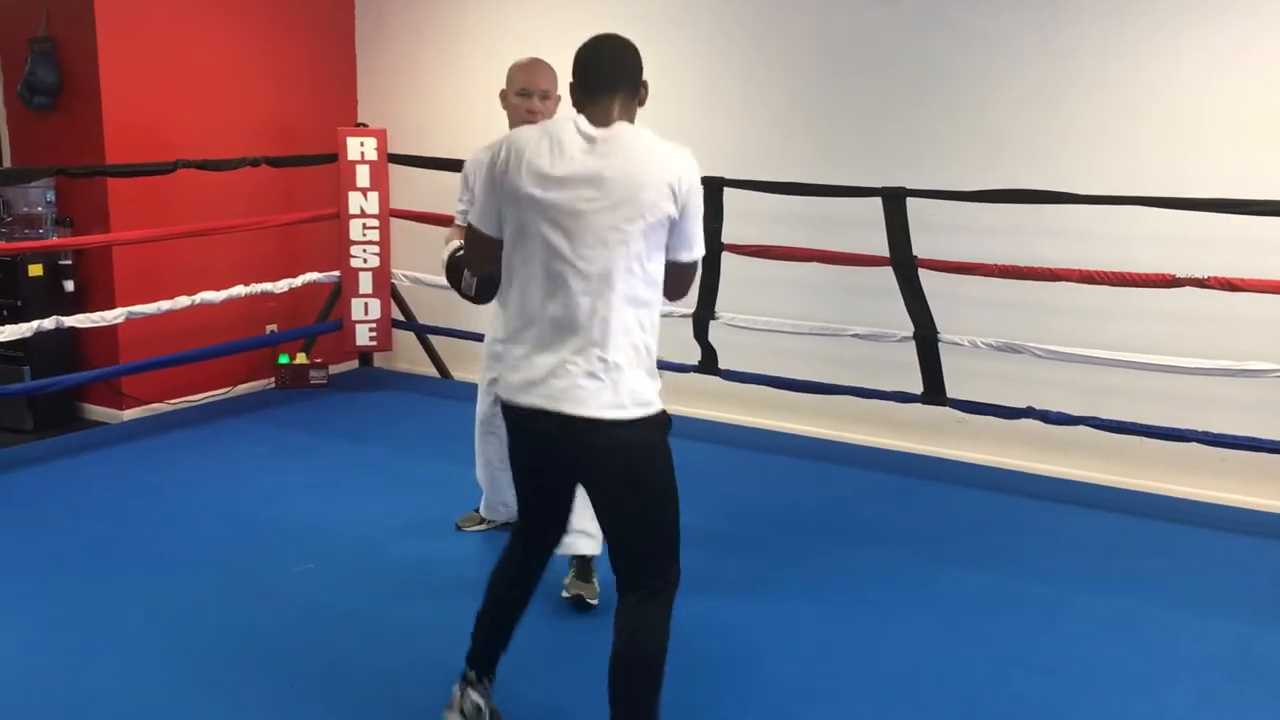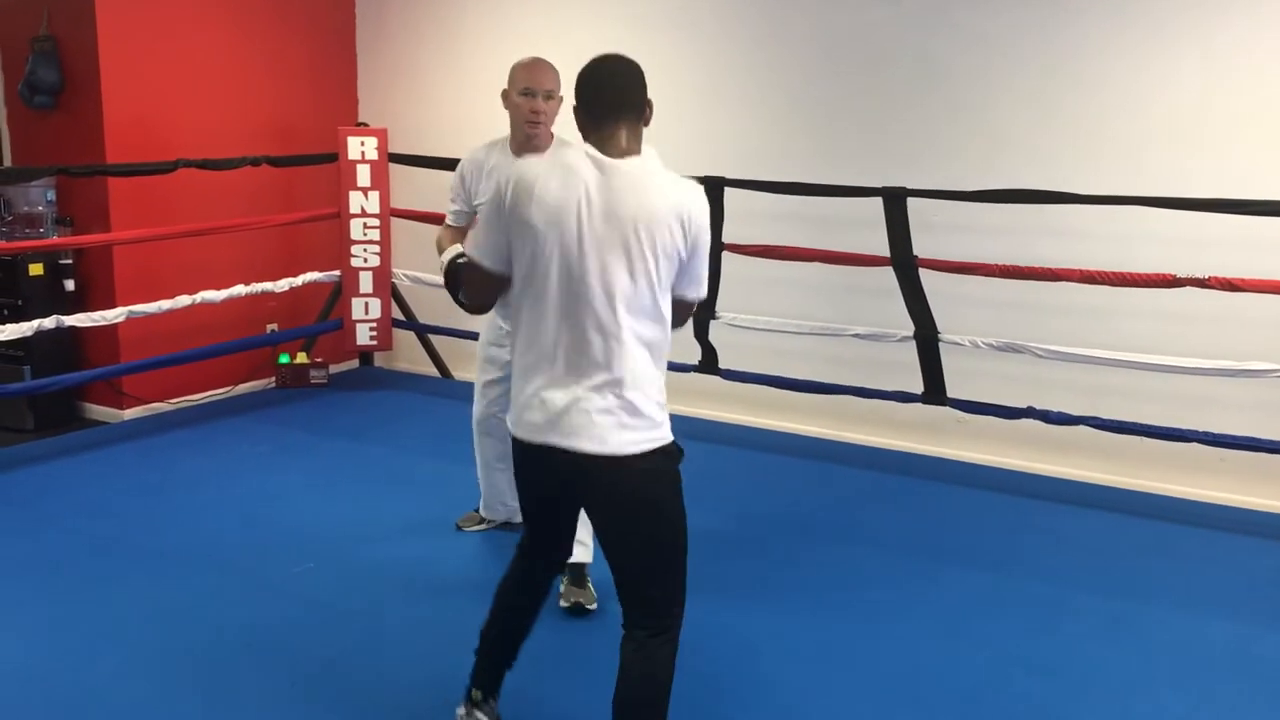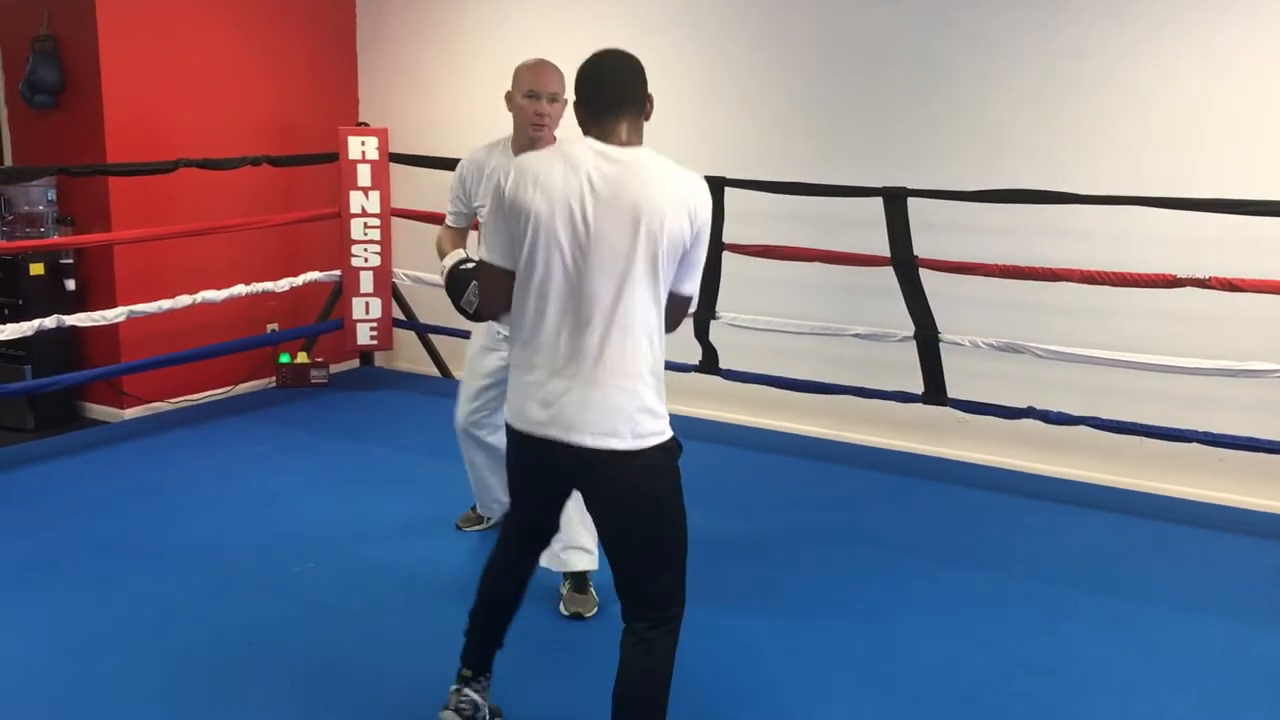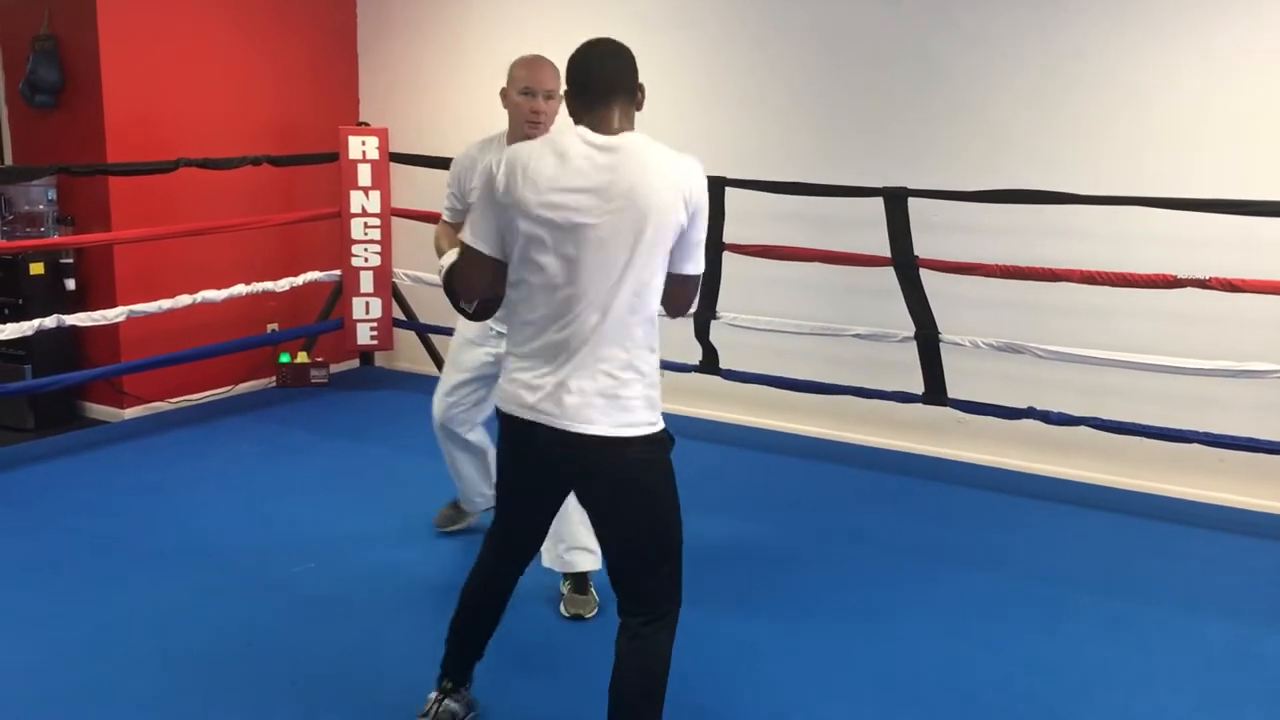
dt=0.1s
person 1, frame 1
left shoulder: (514, 152)
right shoulder: (674, 168)
left elbow: (480, 259)
left hip: (528, 397)
right hip: (619, 408)
left knee: (532, 539)
right knee: (649, 588)
person 1, frame 2
left shoulder: (521, 182)
right shoulder: (683, 200)
left elbow: (478, 295)
left hip: (537, 426)
right hip: (629, 441)
left knee: (537, 558)
right knee: (653, 620)
person 1, frame 3
left shoulder: (525, 175)
right shoulder: (686, 191)
left elbow: (493, 298)
right elbow: (672, 311)
left hip: (535, 419)
right hip: (628, 434)
left knee: (517, 545)
right knee: (654, 612)
person 1, frame 4
left shoulder: (515, 166)
right shoulder: (681, 177)
left elbow: (476, 291)
right elbow: (680, 300)
left hip: (526, 409)
right hip: (622, 425)
left knee: (505, 549)
right knee: (650, 607)
person 2, frame 1
right shoulder: (481, 164)
right elbow: (462, 229)
right wrist: (458, 255)
right hip: (509, 315)
right knee: (493, 417)
left ankle: (581, 556)
right ankle: (500, 507)
person 2, frame 2
right shoulder: (477, 164)
right elbow: (452, 231)
right hip: (502, 317)
right knee: (490, 419)
left ankle: (575, 564)
right ankle: (501, 508)
person 2, frame 3
right shoulder: (478, 164)
right elbow: (452, 229)
right wrist: (455, 263)
right hip: (496, 321)
right knee: (474, 417)
left ankle: (577, 571)
right ankle: (497, 501)
person 2, frame 4
right shoulder: (472, 160)
right elbow: (448, 225)
right hip: (485, 318)
right knee: (451, 413)
left ankle: (578, 571)
right ankle: (477, 494)
